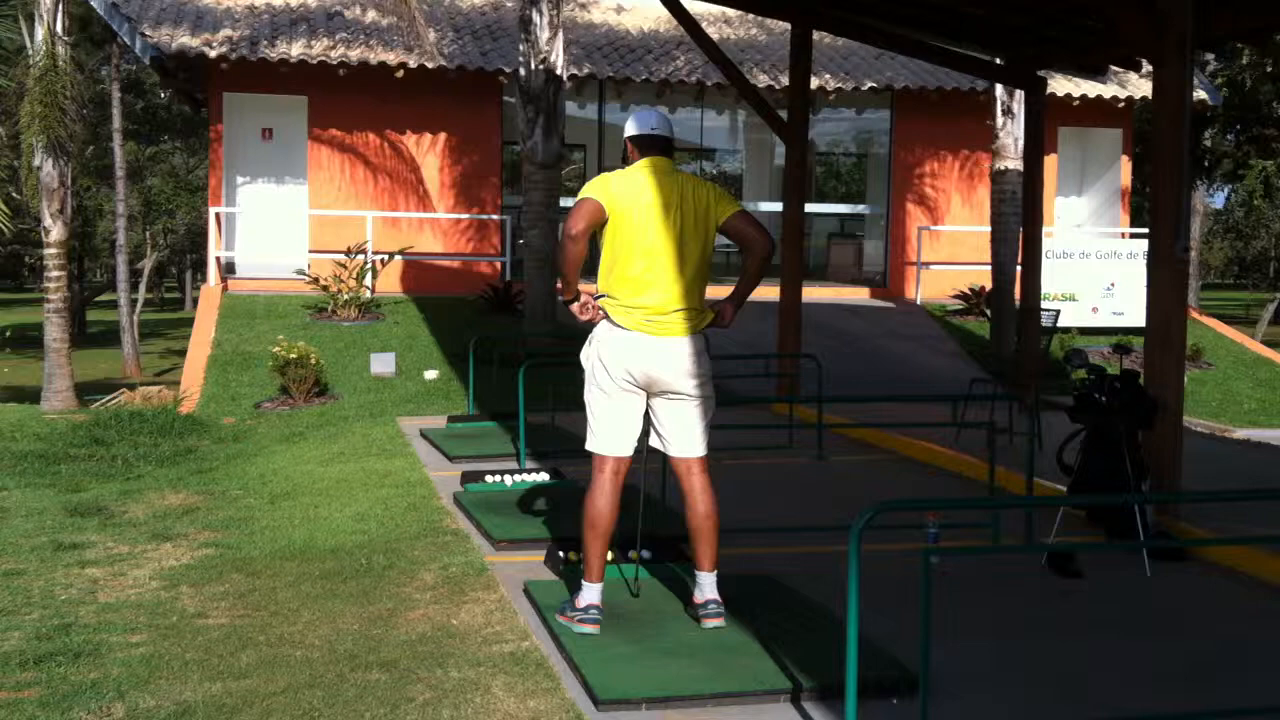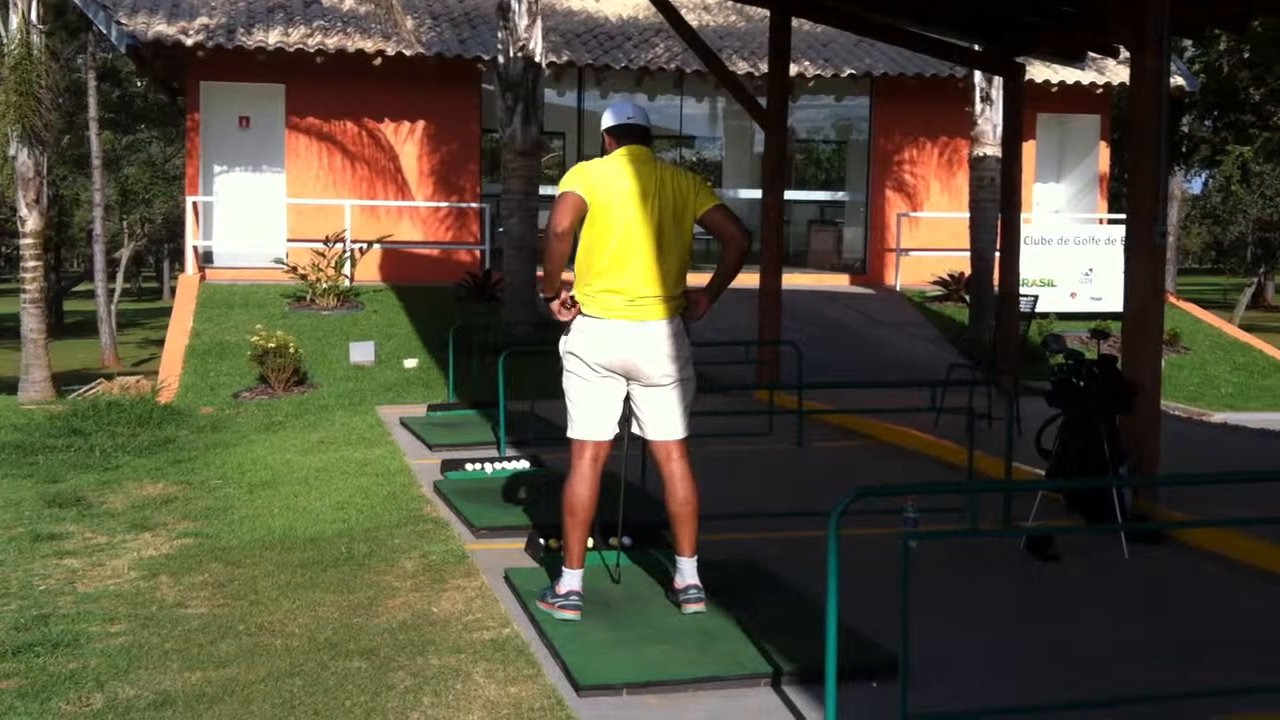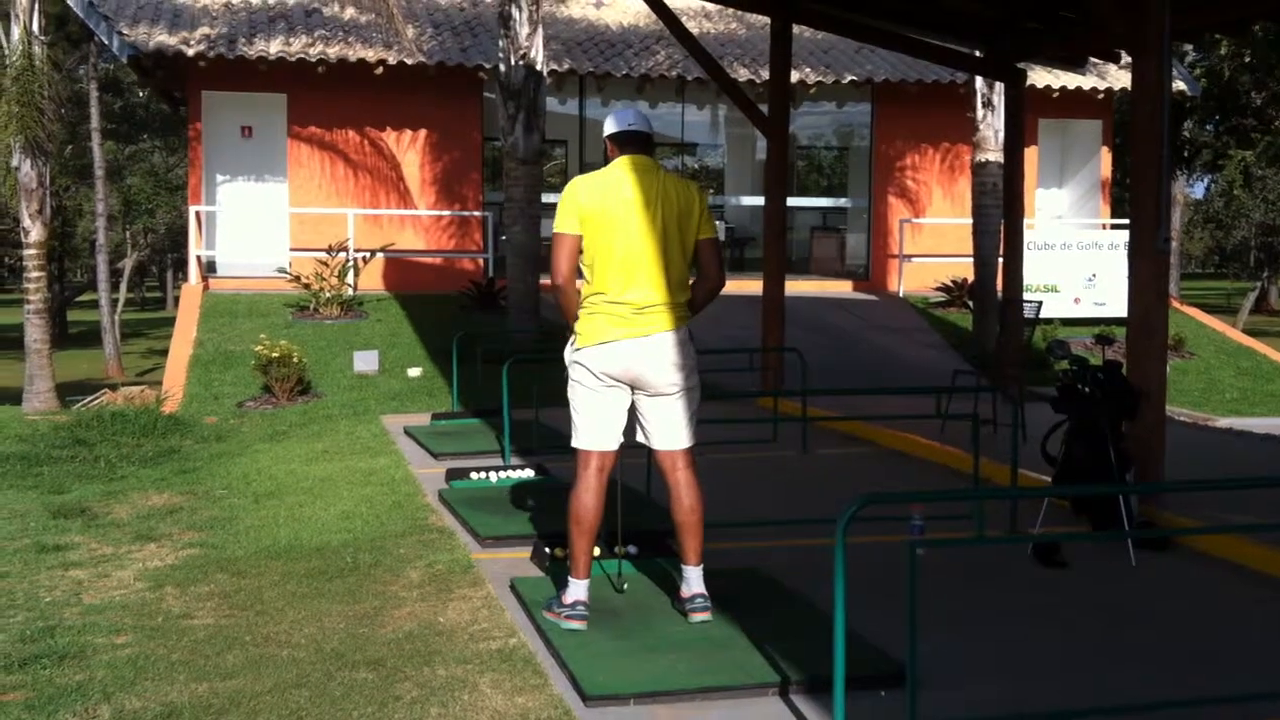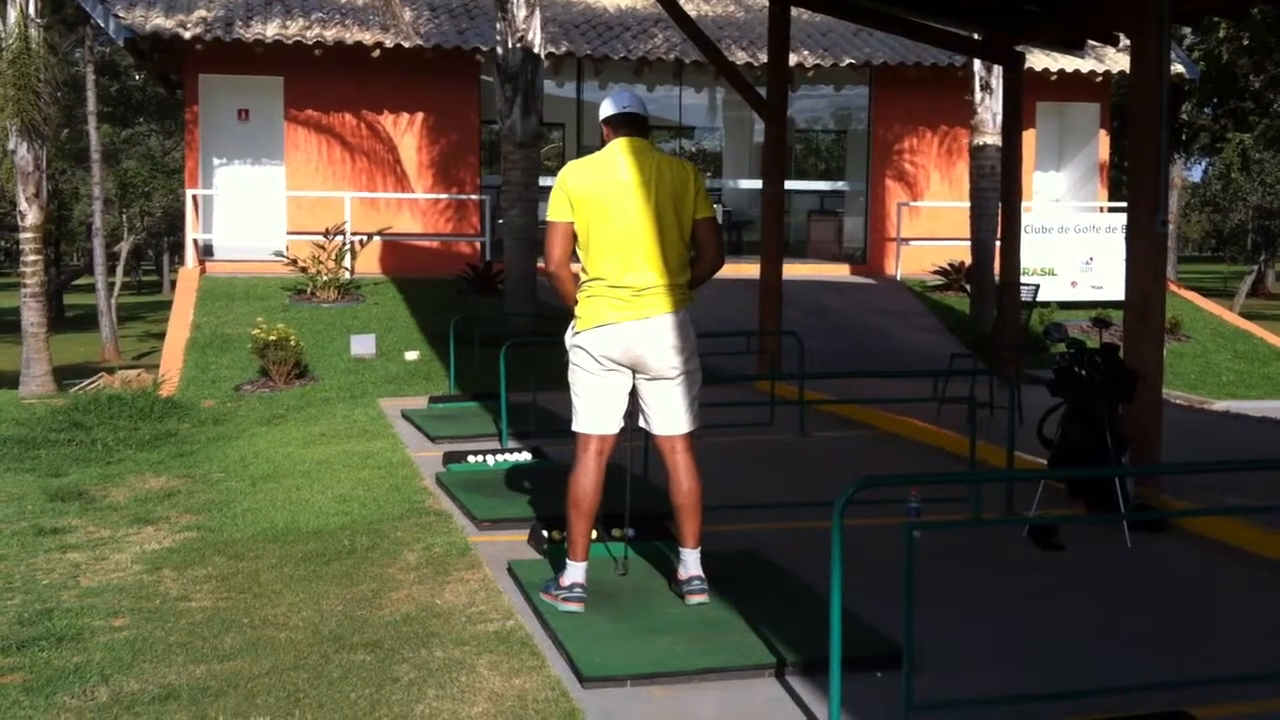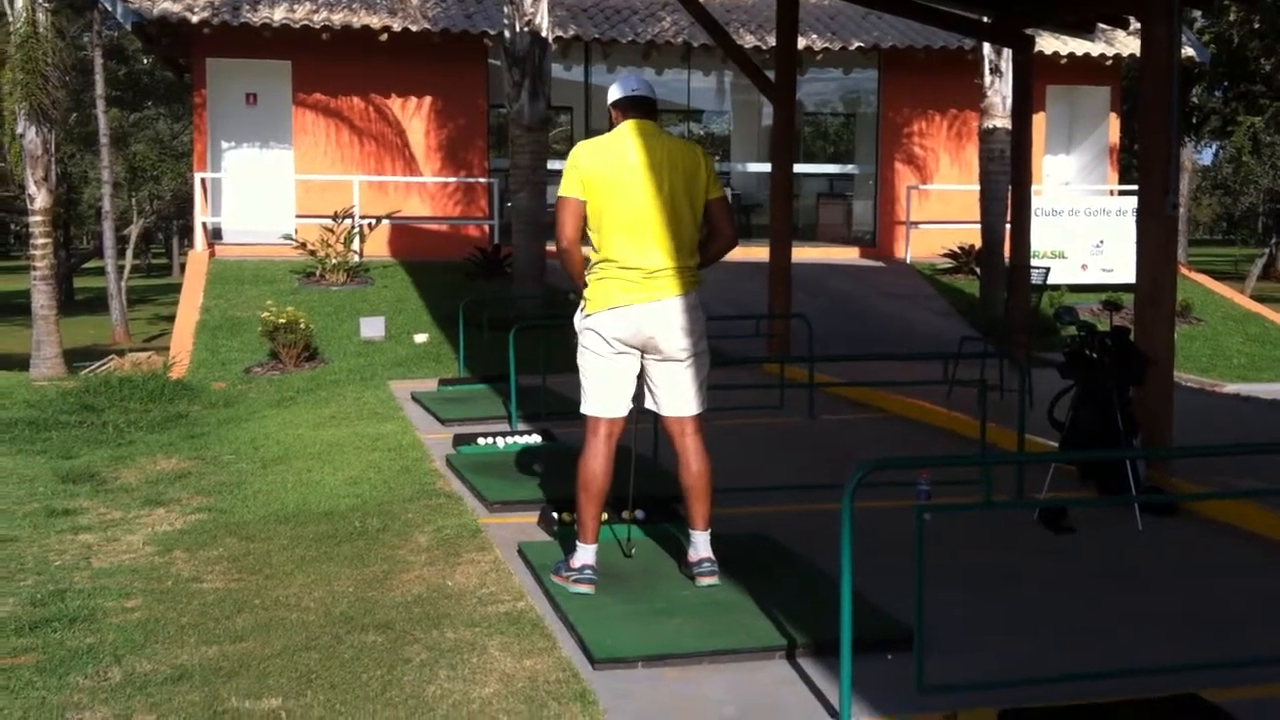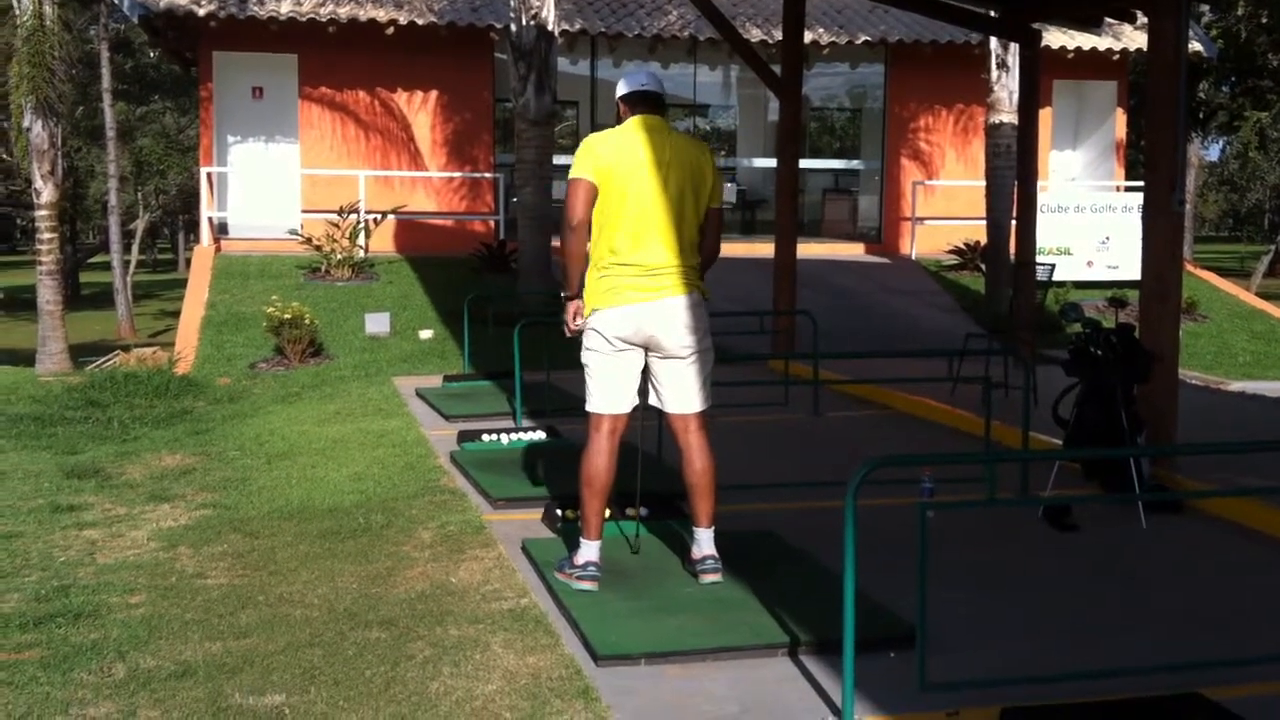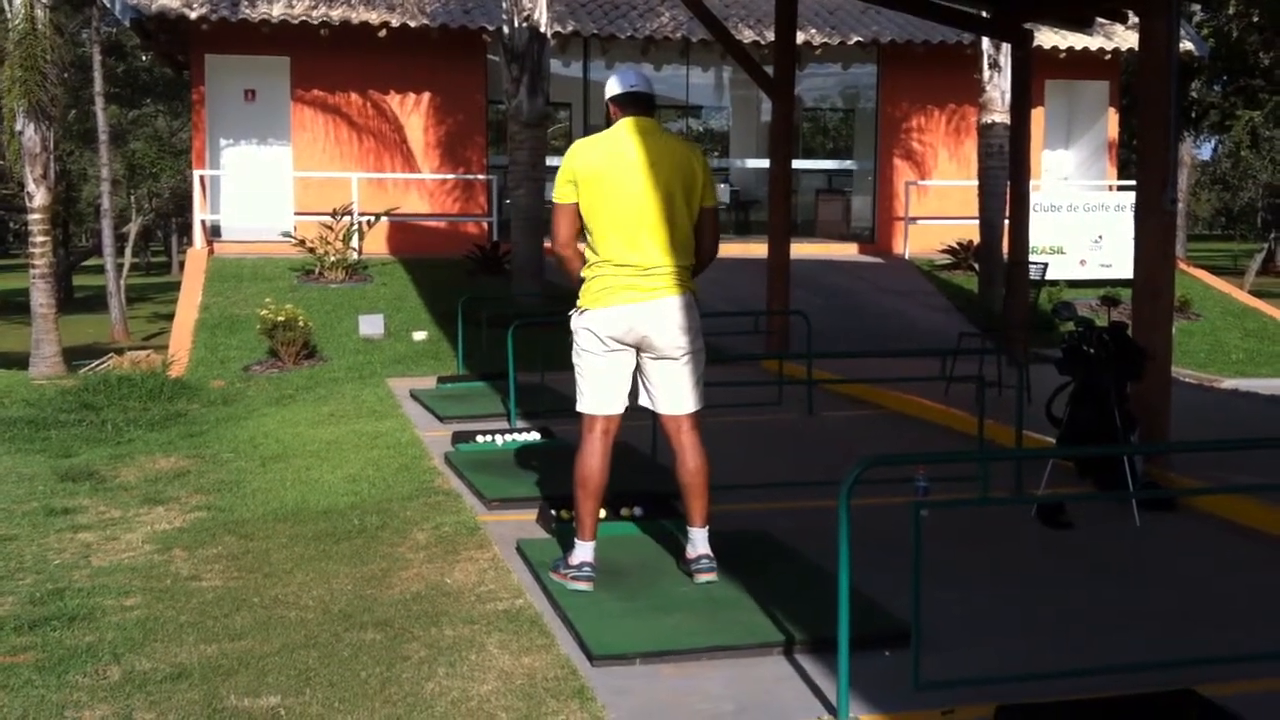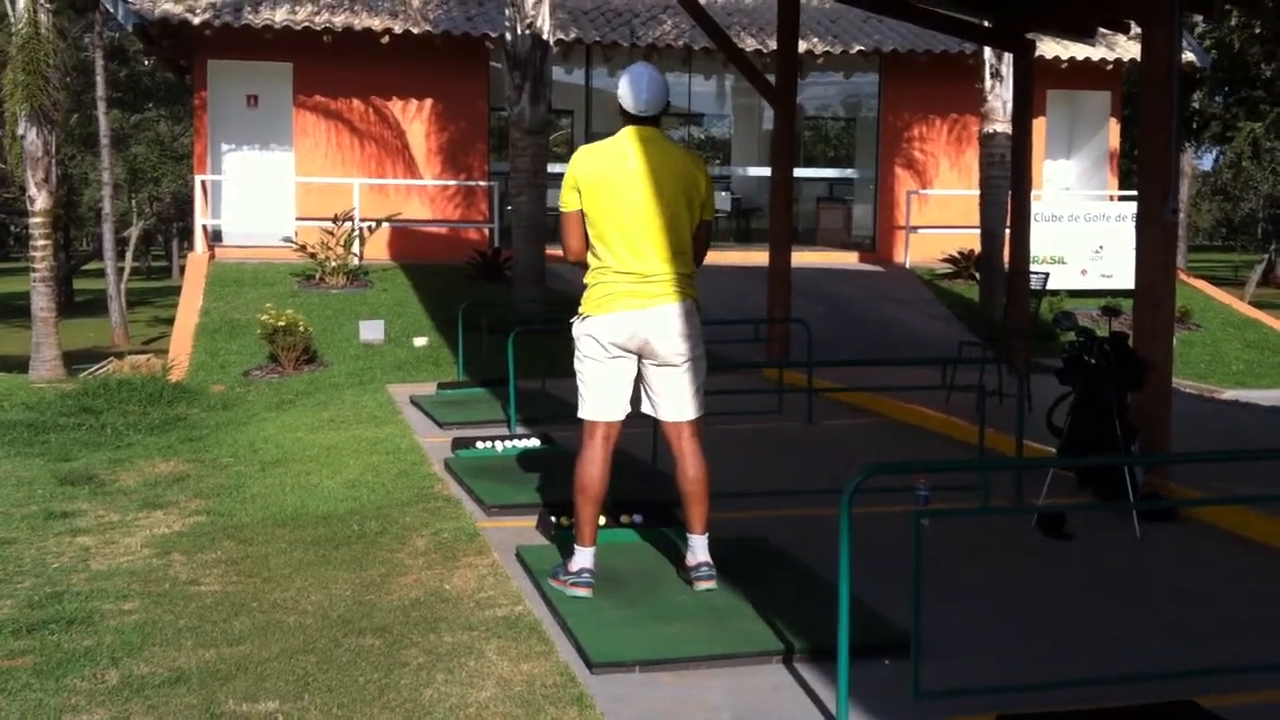
dt=0.7s
person 1, frame 1
left shoulder: (609, 184)
right shoulder: (704, 192)
left elbow: (574, 231)
right elbow: (761, 243)
left wrist: (571, 294)
right wrist: (732, 303)
left hip: (619, 345)
right hip: (682, 347)
left knee: (607, 472)
right knee: (693, 471)
left ankle: (589, 599)
right ankle: (708, 595)
person 1, frame 2
left shoulder: (587, 173)
right shoulder: (684, 181)
left elbow: (559, 229)
right elbow: (738, 238)
left wrist: (552, 293)
right wrist: (707, 295)
left hip: (595, 331)
right hip: (662, 333)
left knee: (587, 457)
right knee: (673, 455)
left ankle: (570, 585)
right ankle: (689, 579)
person 1, frame 3
left shoulder: (582, 189)
right shoulder: (687, 193)
left elbow: (562, 278)
right elbow: (712, 278)
left wrist: (582, 327)
left hip: (599, 345)
right hip: (666, 343)
left knee: (592, 468)
right knee: (679, 465)
left ankle: (576, 595)
right ankle: (694, 588)
person 1, frame 4
left shoulder: (575, 174)
right shoulder: (683, 173)
left elbow: (555, 263)
right elbow: (711, 255)
left hip: (599, 328)
right hip: (667, 325)
left knee: (592, 451)
right knee: (678, 448)
left ankle: (574, 577)
right ankle: (692, 571)
person 1, frame 5
left shoulder: (588, 153)
right shoulder: (692, 155)
left elbow: (567, 240)
right elbow: (725, 235)
left wrist: (585, 285)
left hip: (609, 310)
right hip: (676, 307)
left knee: (601, 433)
right knee: (687, 431)
left ankle: (584, 559)
right ankle: (702, 552)
person 1, frame 6
left shoulder: (598, 145)
right shoulder: (699, 154)
left elbow: (576, 222)
right elbow: (710, 246)
left wrist: (573, 293)
left hip: (611, 307)
right hip: (679, 304)
left knee: (604, 429)
right knee: (691, 428)
left ankle: (588, 556)
right ankle: (705, 549)
person 1, frame 7
left shoulder: (582, 153)
right shoulder: (690, 155)
left elbow: (564, 244)
right elbow: (707, 247)
left hip: (604, 309)
right hip: (671, 306)
left knee: (597, 431)
right knee: (683, 428)
left ankle: (583, 556)
right ankle: (701, 549)
person 1, frame 8
left shoulder: (586, 160)
right shoulder: (691, 165)
left elbow: (574, 249)
right elbow: (698, 251)
left hip: (606, 314)
right hip: (672, 311)
left knee: (598, 437)
right knee: (684, 436)
left ankle: (582, 563)
right ankle: (699, 557)
